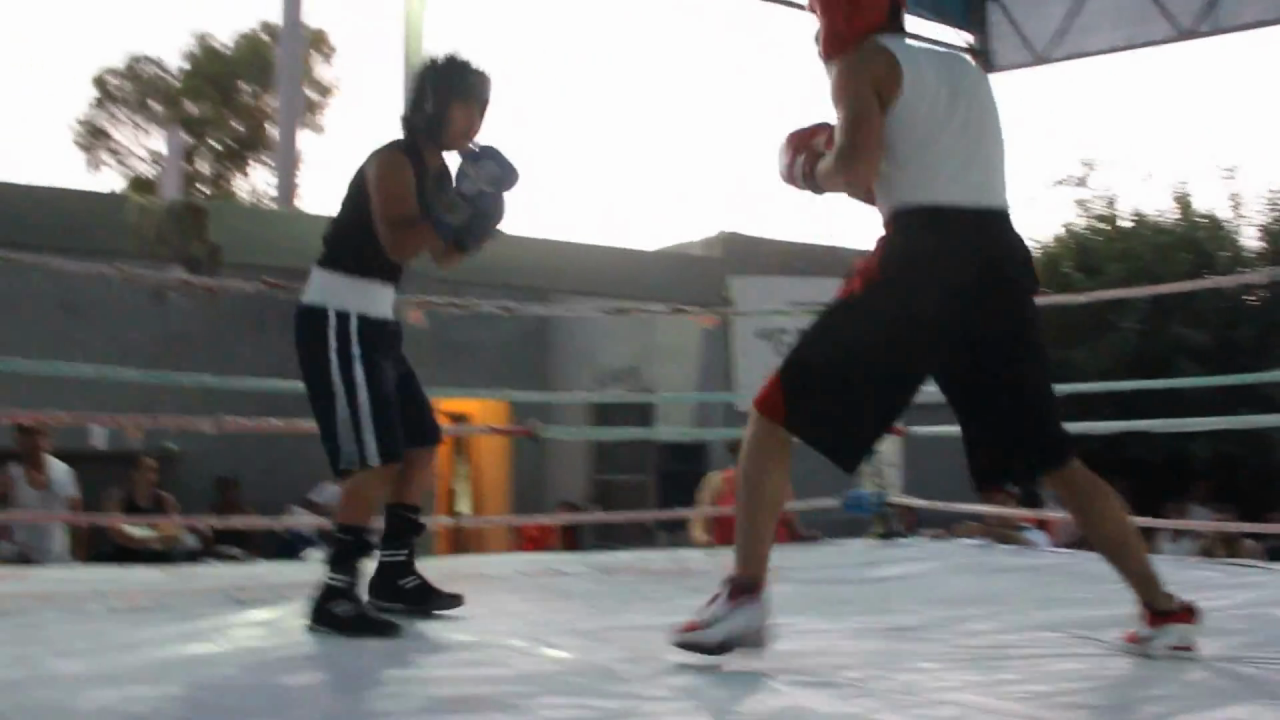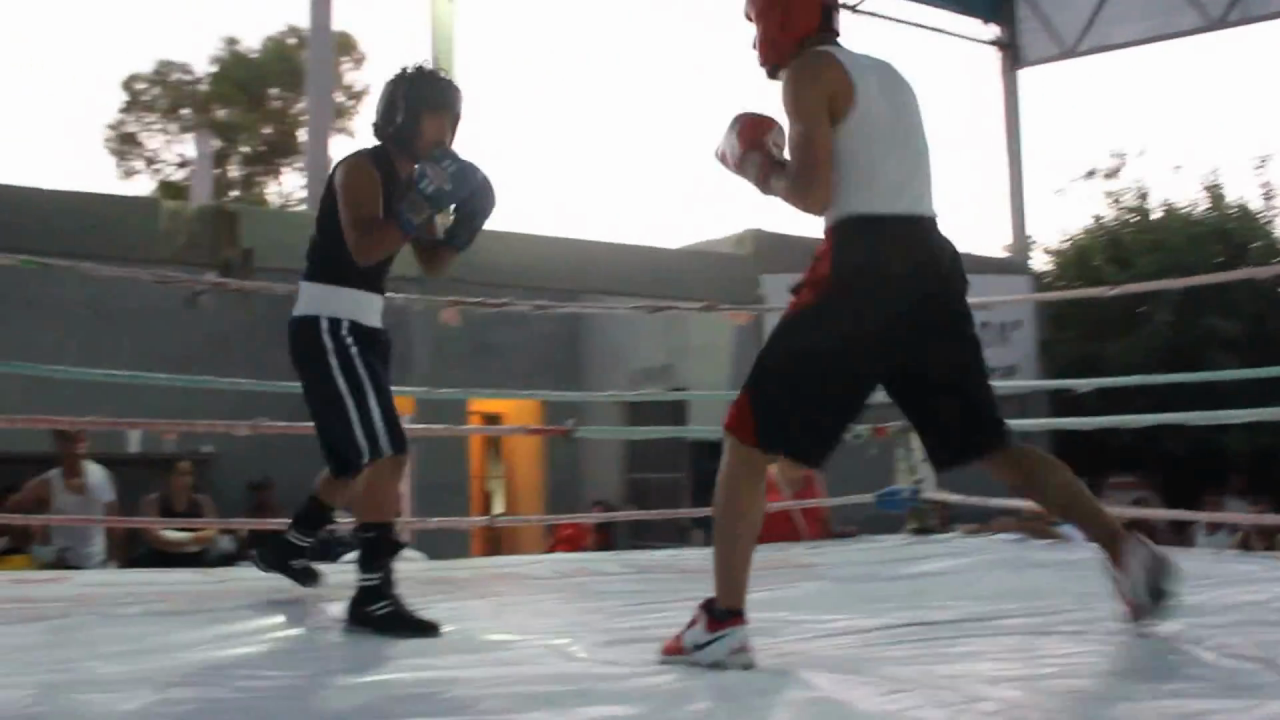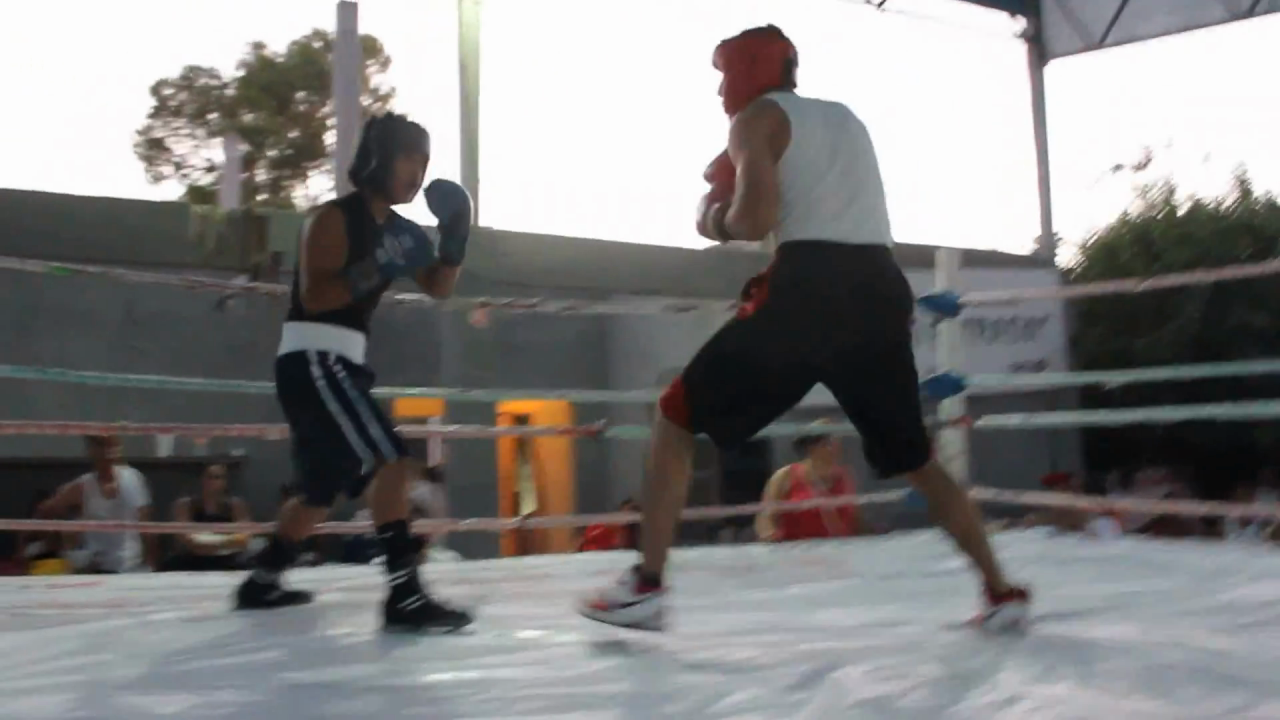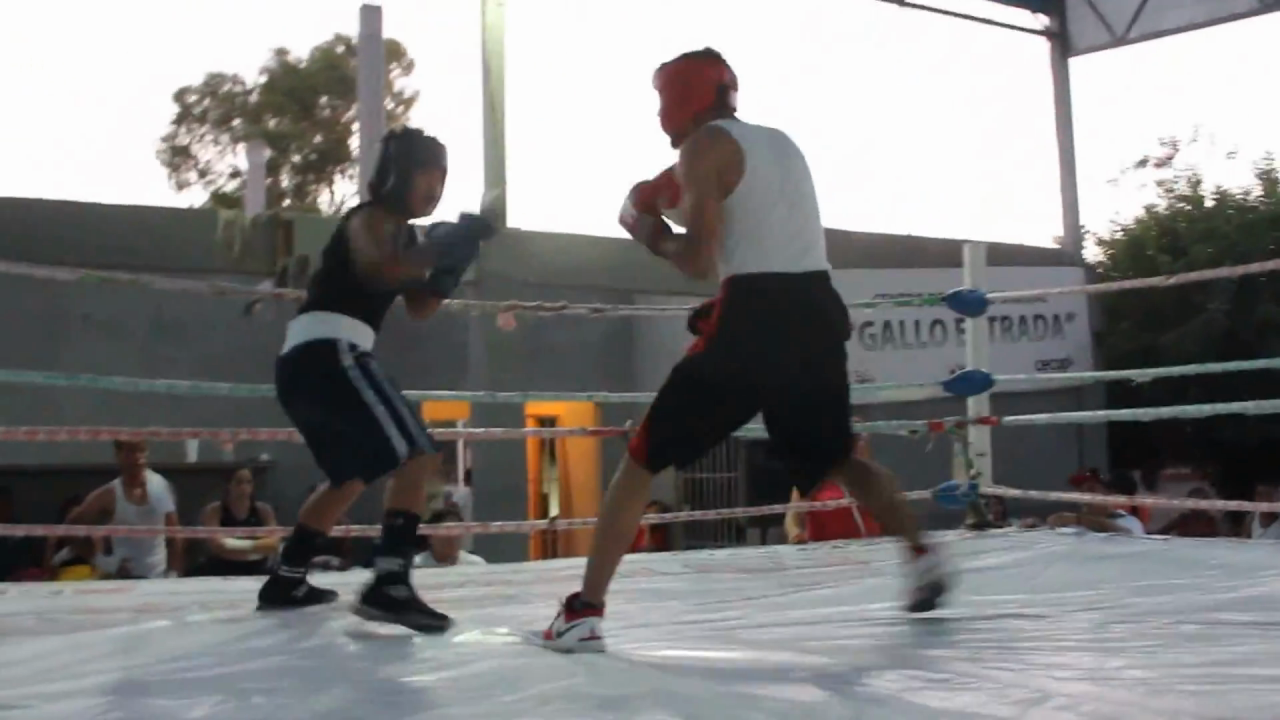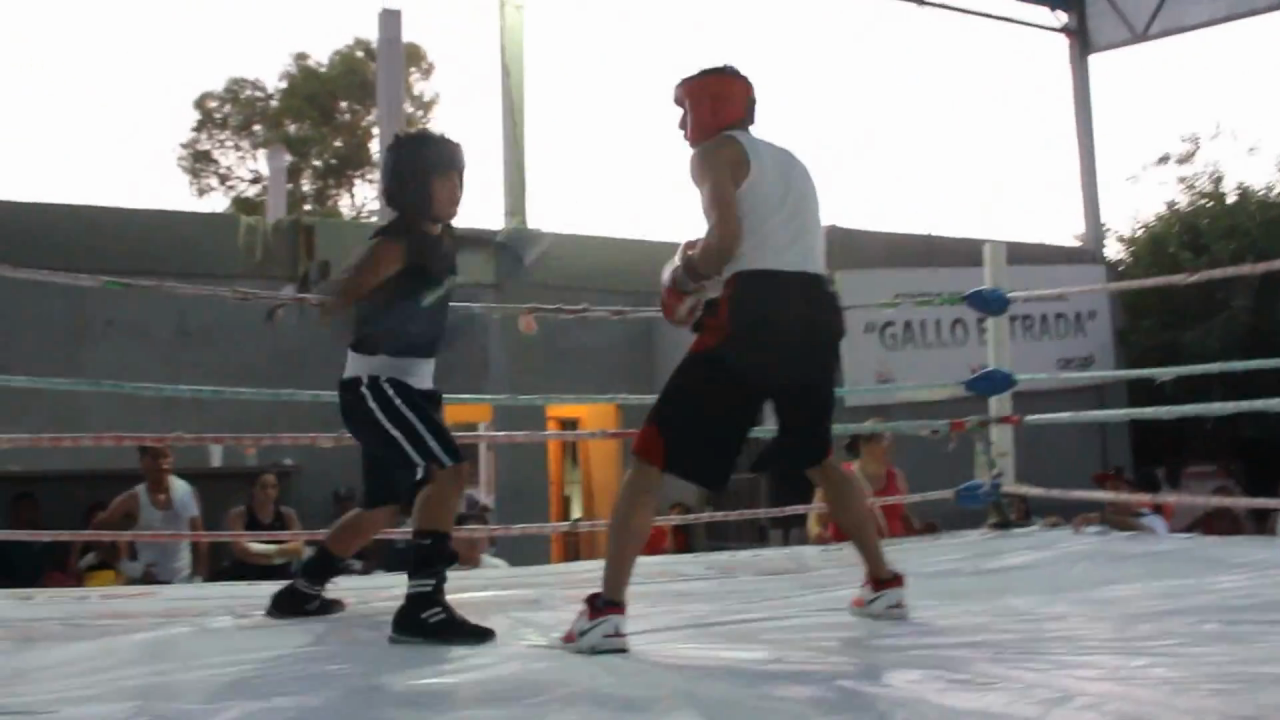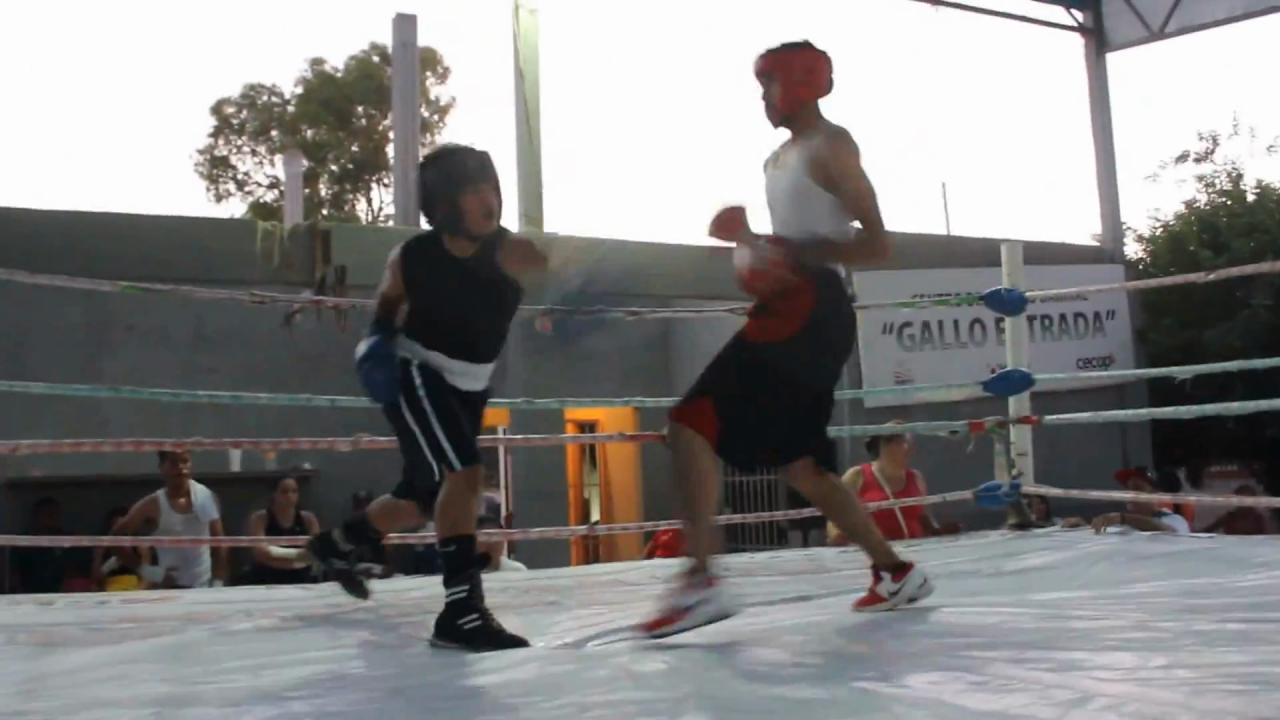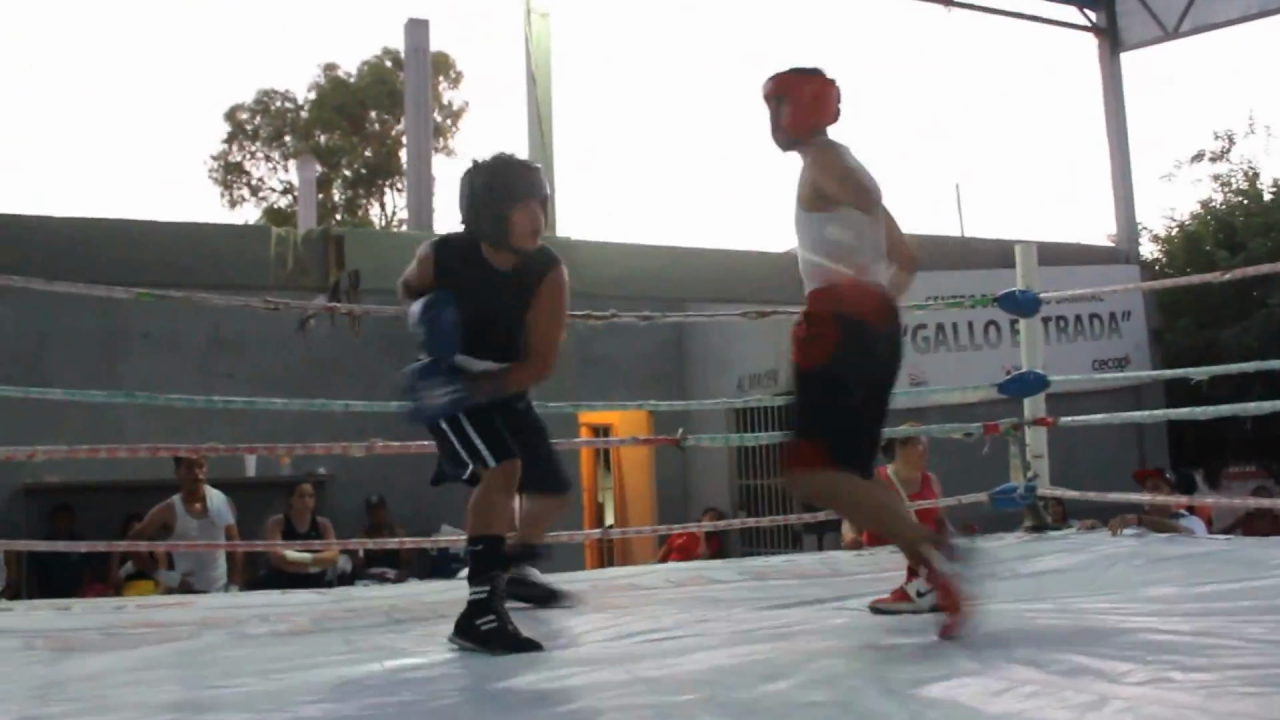
dt=0.2s
person 1, frame 1
left shoulder: (861, 64)
right shoulder: (965, 70)
left elbow: (854, 165)
left wrist: (809, 173)
right wrist: (854, 180)
left hip: (922, 263)
right hip: (997, 262)
left knee: (775, 413)
right knee: (1051, 459)
left ankle: (744, 597)
right ankle: (1164, 612)
person 1, frame 2
left shoulder: (808, 71)
right shoulder: (887, 76)
left elbow: (812, 197)
left wrist: (759, 166)
right wrist: (780, 163)
left hip: (858, 272)
right hip: (928, 265)
left knee: (746, 438)
right knee: (991, 445)
left ankle: (722, 621)
right ankle: (1124, 549)
person 1, frame 3
left shoulder: (757, 119)
right shoulder: (846, 119)
left elbow: (756, 216)
left wrist: (715, 221)
left hip: (806, 290)
right hip: (879, 291)
left knee: (675, 417)
right knee: (915, 460)
left ankle: (645, 585)
right ankle: (1000, 592)
person 1, frame 4
left shoulder: (703, 147)
right shoulder: (780, 143)
left elbow: (700, 257)
left wrist: (646, 228)
left hip: (753, 317)
right hip: (819, 312)
left knee: (642, 461)
right knee: (839, 459)
left ankle: (585, 612)
right ankle: (920, 552)
person 1, frame 5
left shoulder: (715, 153)
right shoulder: (790, 162)
left elbow: (728, 237)
left wrist: (683, 273)
right wrist: (709, 283)
left hip: (754, 315)
right hip: (816, 314)
left knee: (651, 459)
right knee: (817, 460)
left ankle: (606, 612)
right ankle: (883, 582)
person 1, frame 6
left shoulder: (833, 146)
right shoulder: (782, 156)
left elbow: (877, 243)
left wrist: (793, 251)
right wrist: (748, 236)
left hip: (805, 309)
right hip: (813, 313)
left knee: (692, 426)
right knee: (801, 464)
left ankle: (700, 581)
right ankle: (893, 572)
person 1, frame 7
left shoulder: (824, 160)
right shoulder: (829, 165)
left elbow: (882, 222)
right elbow: (904, 257)
left wrist: (858, 283)
left hip: (844, 328)
right hip: (869, 323)
left knee: (815, 474)
right knee: (846, 472)
left ankle: (941, 557)
right ankle: (931, 576)
person 2, frame 1
left shoulder: (437, 171)
right shoulder: (391, 162)
left elbow: (443, 256)
right elbow: (400, 245)
left wrist: (476, 223)
right wrist: (459, 200)
left hip: (371, 321)
right hip: (338, 318)
left knee: (420, 446)
right knee: (375, 459)
left ankle: (395, 574)
right ankle: (337, 593)
person 2, frame 2
left shoulder: (410, 179)
right shoulder: (360, 169)
left elbow: (433, 265)
right elbow: (364, 248)
left wrist: (465, 224)
right wrist: (423, 201)
left hip: (358, 327)
right hip: (328, 324)
left knee: (378, 455)
right knee: (383, 455)
left ankle: (289, 547)
right ankle: (373, 593)
person 2, frame 3
left shoulder: (395, 225)
right shoulder: (333, 217)
left elbow: (439, 287)
right elbow: (315, 297)
left wrist: (455, 235)
right wrist: (378, 265)
left hip: (338, 363)
right hip: (313, 359)
left knee: (322, 487)
right knee: (392, 461)
left ankle: (262, 583)
right ankle: (404, 595)
person 2, frame 4
left shoulder: (407, 237)
right shoulder: (371, 218)
left elbow: (420, 307)
right elbow: (386, 271)
left wrist: (446, 269)
right wrist: (446, 247)
left hip: (308, 362)
right hip: (327, 354)
left knee: (350, 474)
right knee: (417, 455)
left ankle: (286, 579)
right ankle: (389, 584)
person 2, frame 5
left shoulder: (440, 237)
right shoulder: (394, 246)
right elbow: (338, 302)
right wrist: (392, 318)
left hip: (413, 387)
right hip: (377, 385)
left knee: (386, 505)
right knee: (447, 471)
left ankle: (302, 590)
right ankle: (422, 604)
person 2, frame 6
left shoulder: (507, 247)
right shoulder: (415, 254)
left elbow: (541, 269)
right elbow: (389, 299)
right wrist: (381, 338)
left hip: (469, 388)
right hip: (418, 376)
left knee: (422, 497)
right knee: (464, 475)
left ankle: (340, 544)
right ankle: (461, 611)
person 2, frame 7
left shoulder: (548, 272)
right shoulder: (445, 254)
left elbow: (540, 365)
right elbow: (412, 286)
left wrist: (472, 389)
right wrist: (426, 313)
left hip: (506, 387)
right hip: (450, 380)
left knee: (553, 490)
right knee: (501, 471)
left ankle: (515, 570)
right ankle: (482, 612)
